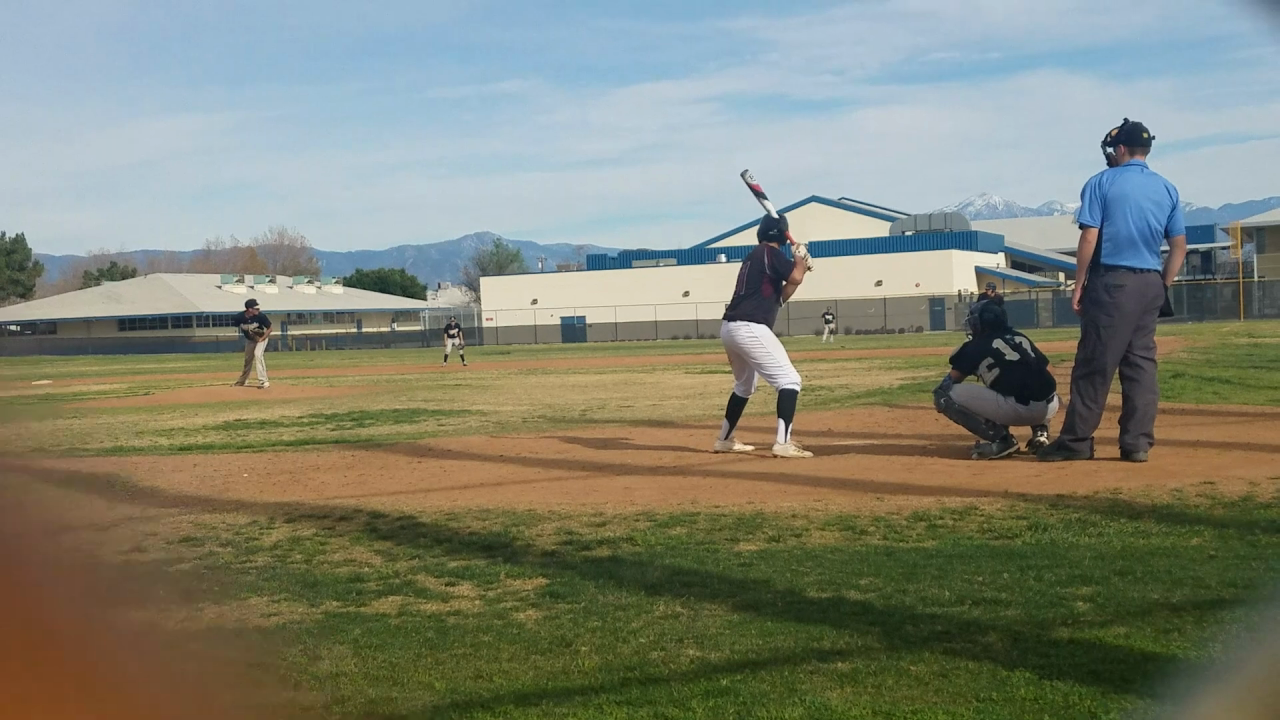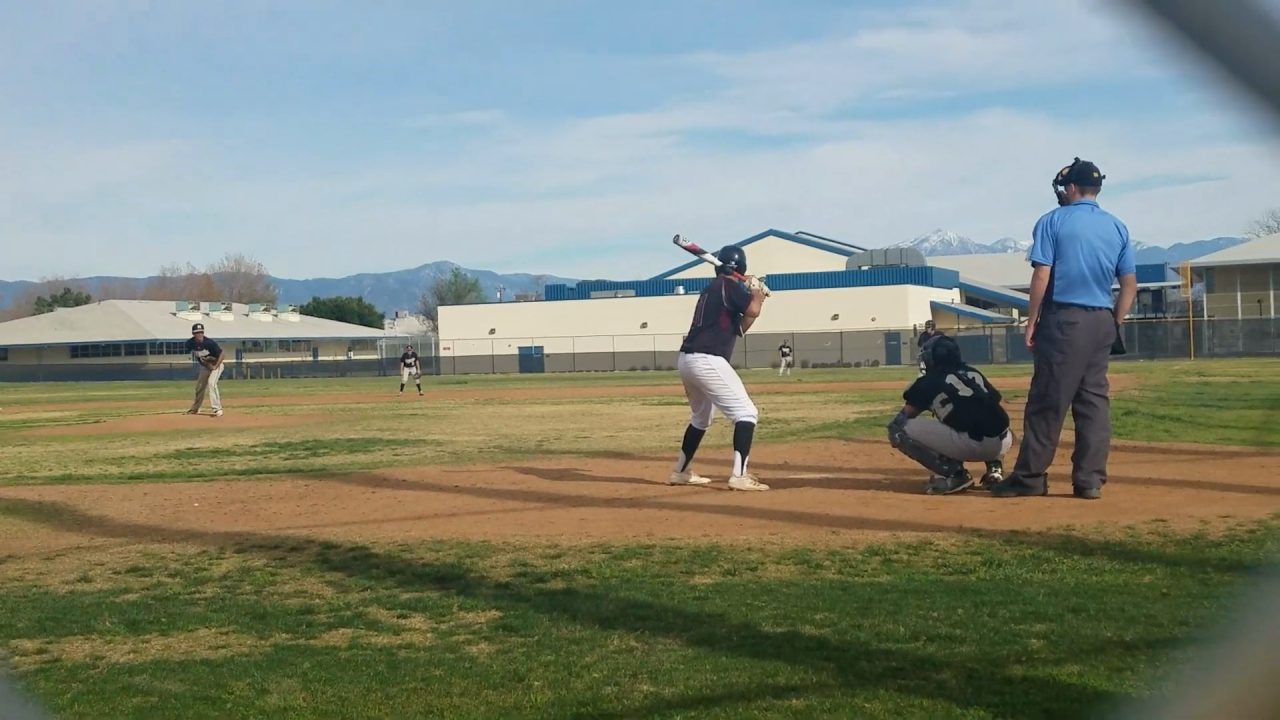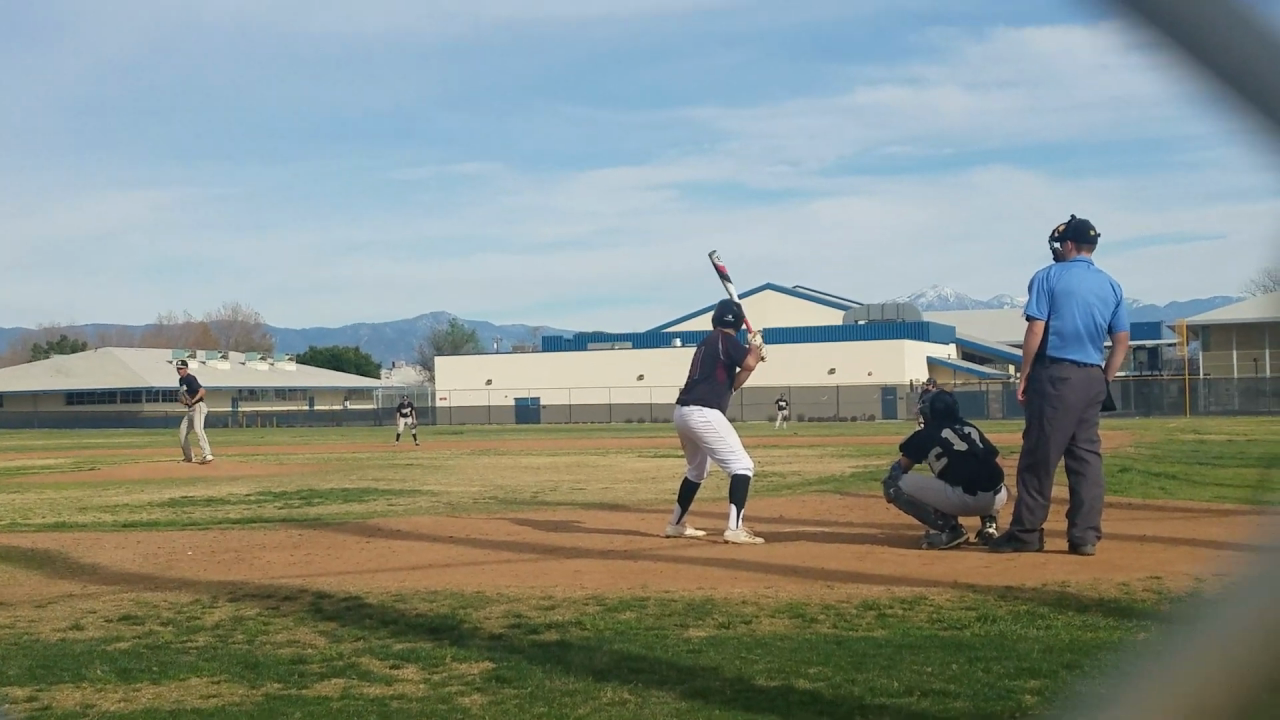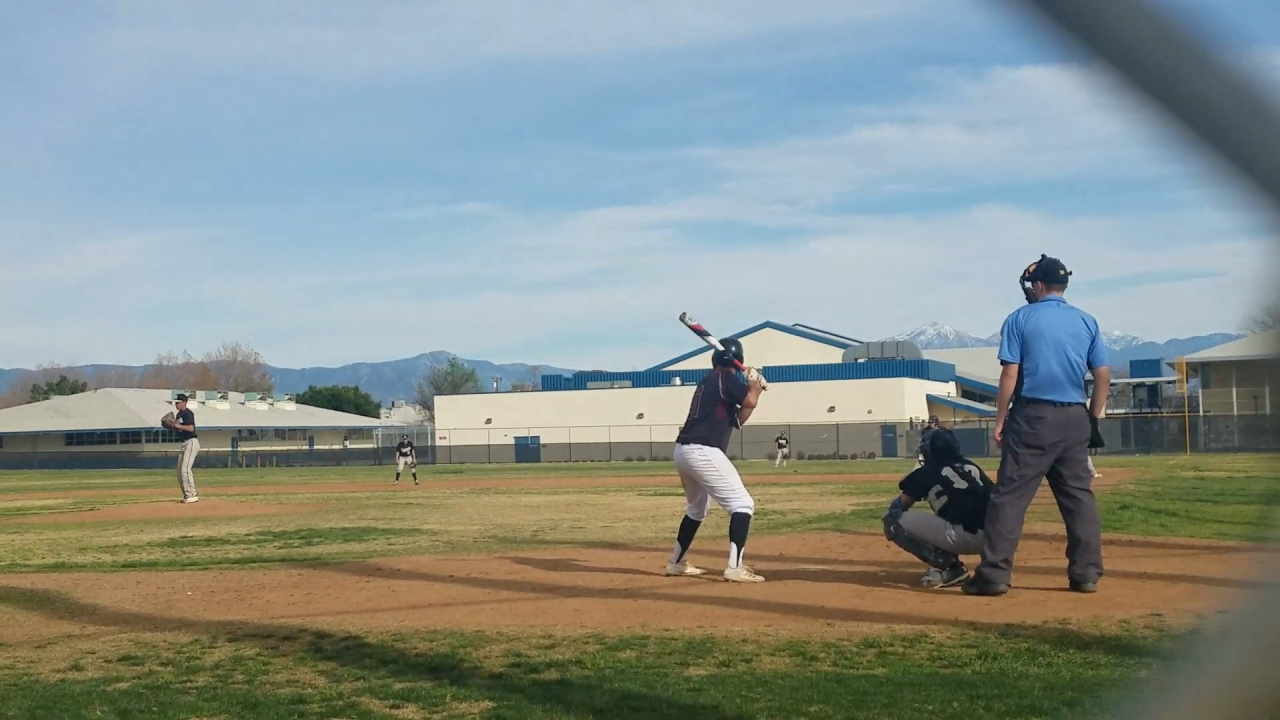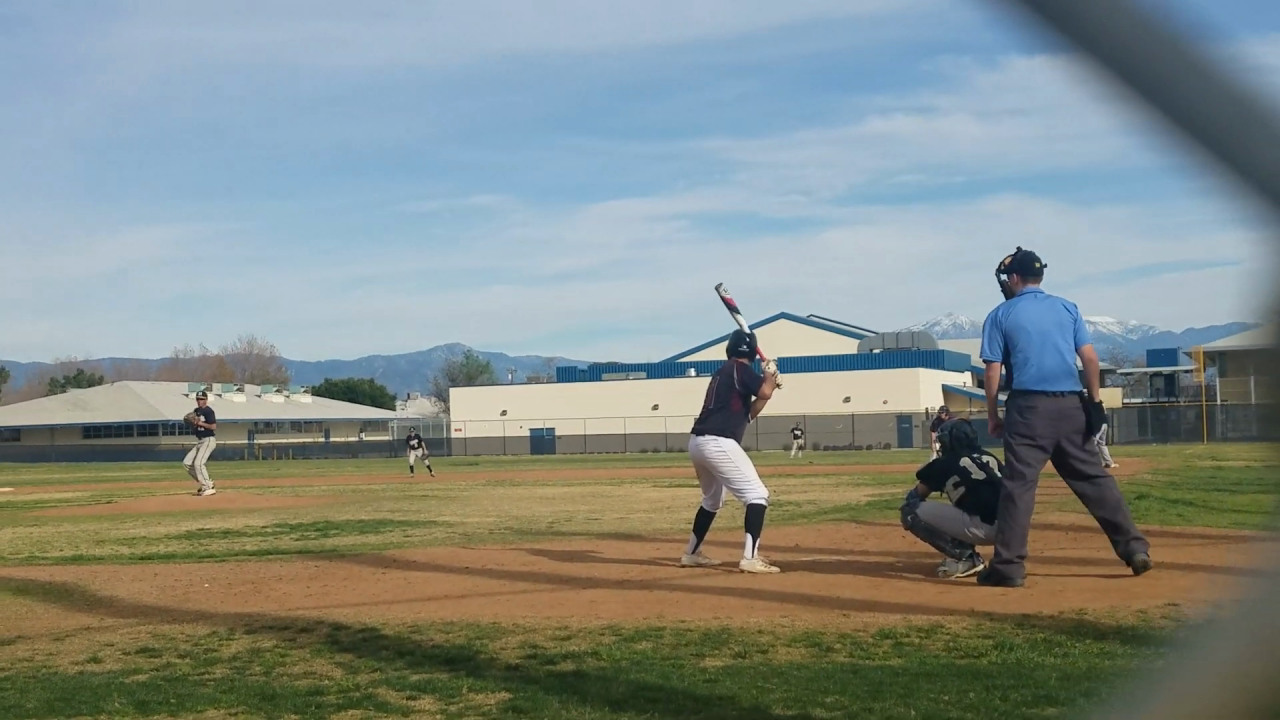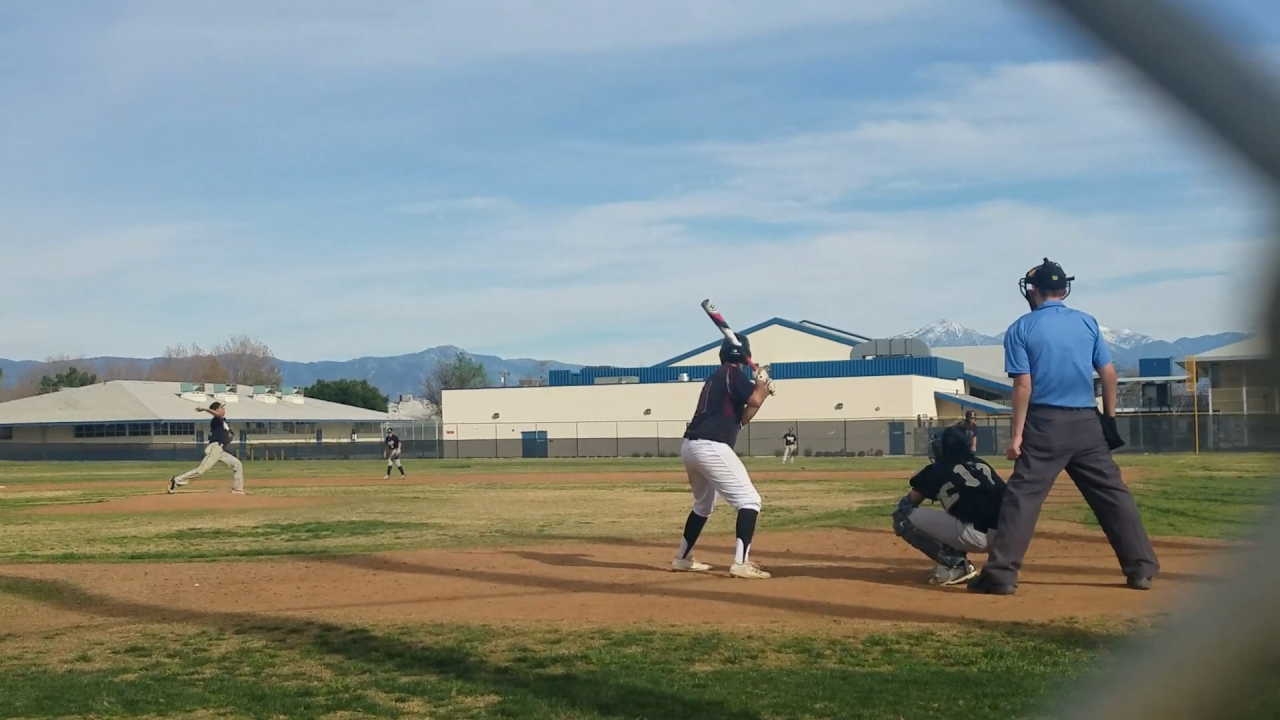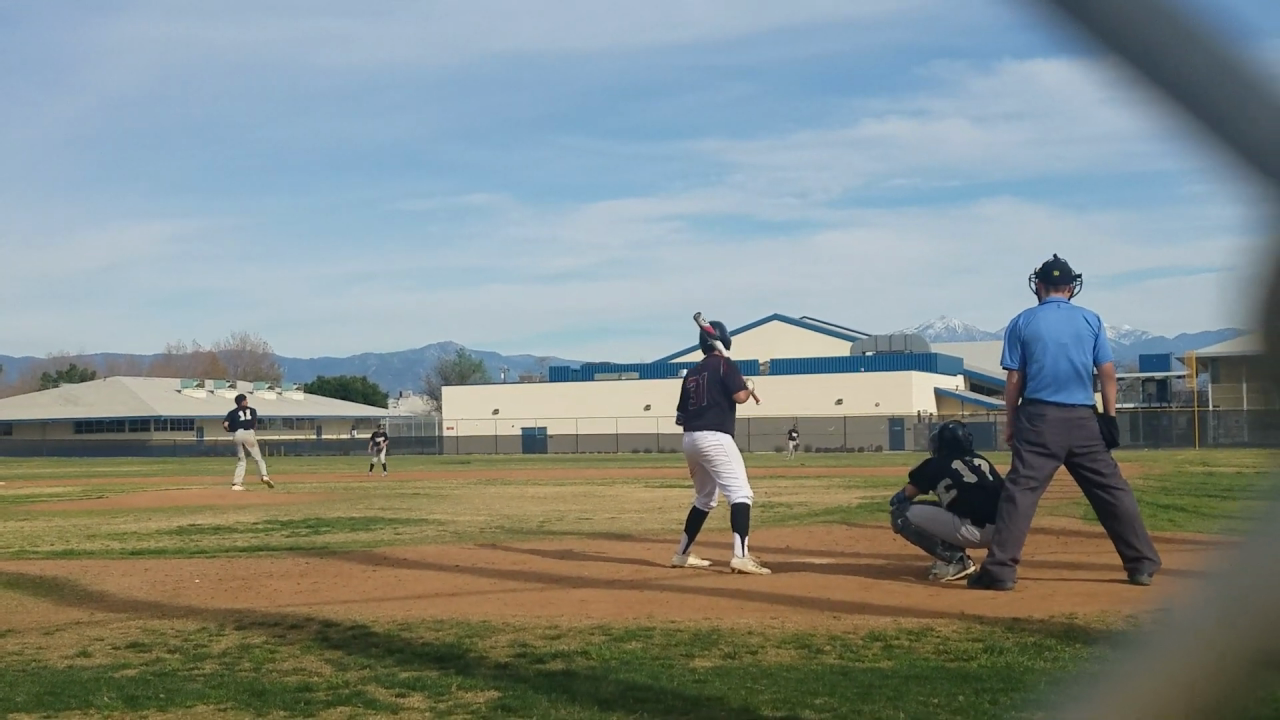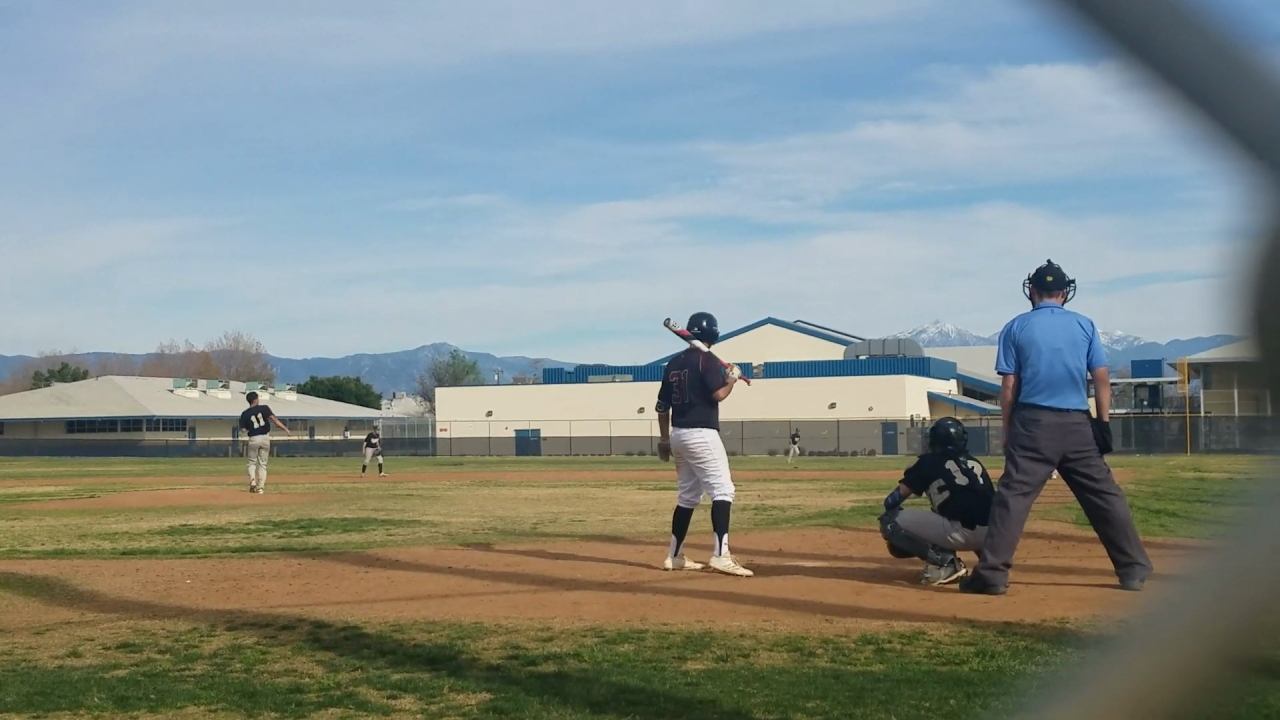
dt=0.5s
person 1, frame 1
left shoulder: (1101, 182)
right shoulder: (1168, 189)
left elbow: (1089, 239)
right elbow: (1179, 246)
left wrist: (1078, 285)
right wrist: (1162, 287)
left hip: (1111, 282)
right hip: (1150, 284)
left knee: (1095, 363)
right knee: (1142, 363)
left ankle: (1076, 441)
right ankle: (1138, 442)
person 1, frame 2
left shoulder: (1053, 221)
right shoulder: (1118, 227)
left elbow: (1042, 276)
right elbow: (1129, 284)
left wrist: (1032, 322)
right wrist: (1114, 324)
left hip: (1064, 319)
right hip: (1102, 321)
left knee: (1048, 400)
right knee: (1095, 400)
left ankle: (1030, 477)
right ankle: (1091, 479)
person 1, frame 3
left shoulder: (1048, 277)
right shoulder: (1111, 286)
left elbow: (1036, 331)
right elbow: (1121, 342)
left wrist: (1023, 376)
right wrist: (1103, 381)
left hip: (1055, 375)
right hip: (1092, 378)
left knee: (1038, 457)
right knee: (1087, 456)
left ankle: (1028, 532)
right ankle: (1085, 535)
person 1, frame 4
left shoulder: (1020, 318)
right shoulder: (1087, 321)
left elbow: (1010, 375)
right elbow: (1103, 376)
left wrist: (1001, 419)
right wrist: (1092, 418)
left hip: (1032, 416)
right hip: (1074, 418)
left knee: (1010, 495)
right knee: (1078, 495)
left ankle: (993, 573)
right ankle: (1085, 572)
person 1, frame 5
left shoulder: (1000, 315)
right shoulder: (1067, 308)
left elbow: (993, 372)
right elbow: (1089, 358)
left wrist: (993, 415)
right wrist: (1094, 401)
left hip: (1028, 409)
right hip: (1071, 405)
left knee: (1018, 486)
right knee: (1094, 479)
left ankle: (1007, 566)
right ankle: (1133, 547)
person 1, frame 6
left shoulder: (1021, 328)
right shoulder: (1088, 322)
left elbow: (1023, 385)
right elbow: (1109, 374)
left wrist: (1017, 433)
right wrist: (1109, 418)
left hip: (1044, 423)
right hip: (1087, 422)
left knee: (1023, 496)
right knee: (1112, 494)
left ankle: (1000, 573)
right ankle: (1141, 568)
person 1, frame 7
left shoulder: (1022, 322)
right shoulder: (1091, 320)
left elbow: (1015, 380)
right elbow: (1108, 372)
left wrist: (1012, 423)
right wrist: (1109, 417)
left hip: (1038, 418)
right hip: (1083, 419)
left knee: (1020, 491)
right knee: (1111, 490)
left ankle: (999, 569)
right ankle: (1143, 565)
person 1, frame 8
left shoulder: (1016, 327)
right shoulder: (1085, 325)
left elbow: (1010, 385)
right elbow: (1101, 377)
left wrist: (1008, 429)
right wrist: (1103, 422)
left hip: (1032, 423)
right hip: (1077, 423)
left knee: (1014, 496)
right knee: (1104, 495)
left ankle: (992, 574)
right ankle: (1134, 570)
person 2, frame 1
left shoulder: (753, 257)
right shoulder: (770, 253)
left elbow: (779, 297)
right elbow: (795, 278)
left wrist: (801, 267)
right wrist: (799, 258)
left hip: (731, 328)
right hip: (749, 329)
left knee: (744, 385)
right knee: (789, 380)
left ankle: (724, 440)
right ankle: (783, 443)
person 2, frame 2
left shoulder: (711, 289)
right shoulder: (728, 286)
left elbow: (740, 328)
right elbow: (754, 310)
left wrist: (757, 296)
right wrist: (755, 292)
left hip: (688, 360)
right hip: (707, 360)
left knee: (701, 417)
right knee: (746, 412)
left ankle: (681, 472)
right ankle: (739, 475)
person 2, frame 3
left shoulder: (707, 343)
right shoulder: (725, 339)
left elbow: (732, 385)
right elbow: (748, 364)
left wrist: (755, 356)
right wrist: (755, 347)
left hip: (684, 413)
right hip: (703, 413)
left knee: (697, 470)
right knee: (742, 465)
left ankle: (676, 524)
right ankle: (734, 529)
person 2, frame 4
left shoulder: (707, 381)
right shoulder: (724, 378)
left elbow: (737, 419)
right elbow: (750, 401)
left wrist: (756, 389)
right wrist: (752, 383)
left hip: (684, 451)
right hip: (703, 452)
left knee: (697, 508)
right knee: (742, 504)
left ankle: (676, 563)
right ankle: (734, 567)
person 2, frame 5
left shoulder: (723, 372)
right shoulder: (739, 369)
left elbow: (749, 413)
right elbow: (764, 392)
left wrist: (769, 384)
right wrist: (770, 376)
left hip: (698, 443)
right hip: (718, 443)
left knee: (712, 499)
right knee: (757, 495)
left ankle: (692, 554)
right ankle: (750, 558)
person 2, frame 6
left shoulder: (716, 377)
right shoulder: (732, 373)
left elbow: (741, 418)
right elbow: (754, 400)
left wrist: (763, 391)
right wrist: (761, 384)
left hip: (691, 447)
right hip: (711, 447)
left knee: (703, 504)
right knee: (749, 500)
left ankle: (683, 558)
right ankle: (741, 562)
person 2, frame 7
left shoulder: (692, 372)
right shoulder: (724, 364)
left elbow: (681, 416)
right elbow: (740, 397)
right wrist: (750, 387)
left hip: (691, 439)
right hip: (715, 438)
left knee: (704, 498)
right knee: (740, 493)
left ankle: (683, 554)
right ankle: (741, 556)
person 2, frame 8
left shoulder: (673, 364)
right shoulder: (705, 360)
left elbow: (662, 406)
right elbow: (719, 394)
left wrist: (664, 439)
right wrist: (733, 376)
left hip: (679, 435)
right hip: (701, 434)
left knee: (687, 496)
right knee: (722, 490)
left ankle: (675, 556)
right ankle: (721, 555)
person 3, frame 1
left shoulder: (975, 346)
right shoulder: (1020, 338)
left elbow: (951, 382)
right elbow: (1047, 374)
left hip: (1015, 409)
right hip: (1049, 406)
left knee: (943, 395)
left ankle: (999, 438)
right ankle: (1040, 431)
person 3, frame 2
left shoulder: (929, 381)
right shoulder: (973, 373)
left elbow: (905, 416)
right elbow: (999, 408)
left hip: (969, 445)
left knee: (898, 429)
left ankle: (952, 473)
right ankle: (994, 467)
person 3, frame 3
left shoulder: (925, 434)
right shoulder: (971, 429)
left elbow: (899, 469)
right elbow: (994, 465)
left hip: (963, 499)
right hip: (997, 498)
left knee: (893, 484)
left ankle: (948, 528)
right ankle: (989, 522)
person 3, frame 4
left shoulder: (926, 473)
right shoulder: (971, 467)
left elbow: (898, 507)
left hip: (964, 537)
left knee: (893, 521)
left ankle: (948, 566)
person 3, frame 5
left shoulder: (944, 463)
right shoulder: (989, 458)
left elbow: (914, 497)
left hip: (983, 528)
left knee: (909, 511)
left ankle: (964, 557)
right ankle: (976, 552)
person 3, frame 6
left shoulder: (937, 470)
right shoulder: (983, 466)
left elbow: (906, 504)
left hip: (976, 536)
left knee: (903, 517)
left ankle: (954, 564)
right ankle: (958, 561)
person 3, frame 7
left shoulder: (935, 464)
right shoulder: (982, 461)
left elbow: (898, 500)
left hip: (973, 531)
left knee: (900, 514)
left ankle: (953, 560)
person 3, frame 8
left shoulder: (929, 462)
right shoulder: (974, 463)
left elbow: (892, 501)
left hip: (962, 533)
left knee: (889, 521)
left ankle: (944, 562)
